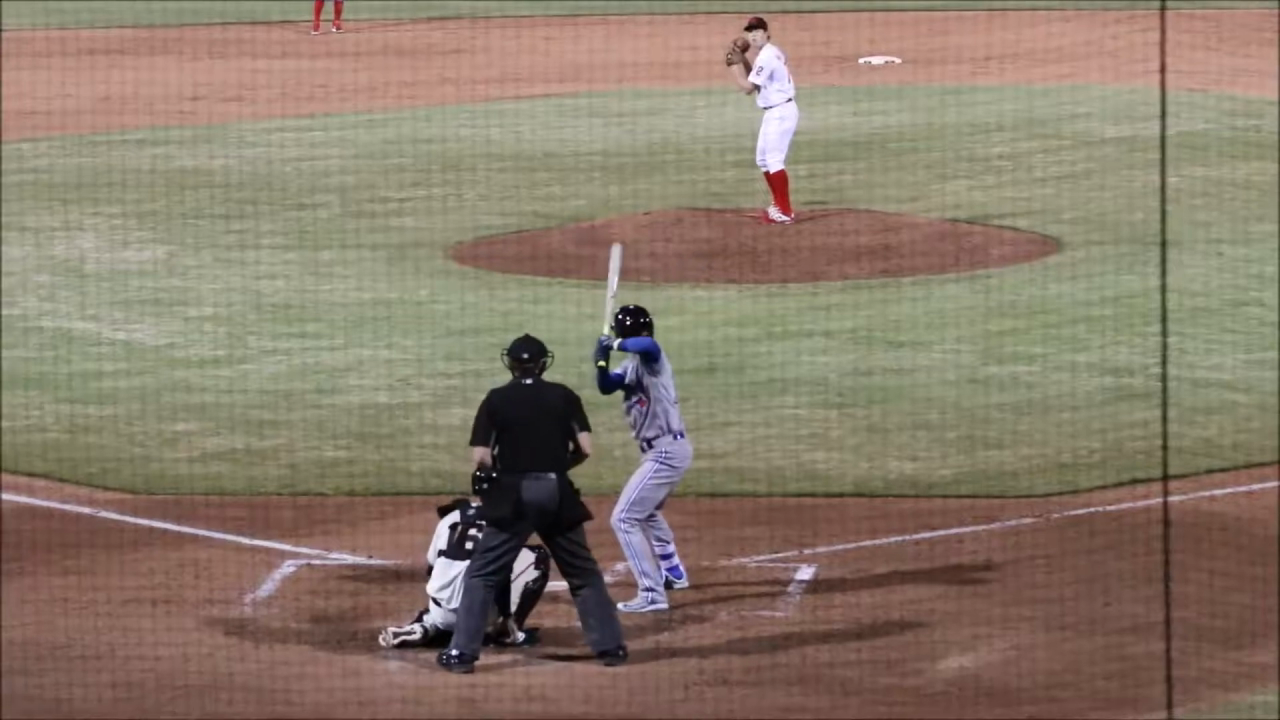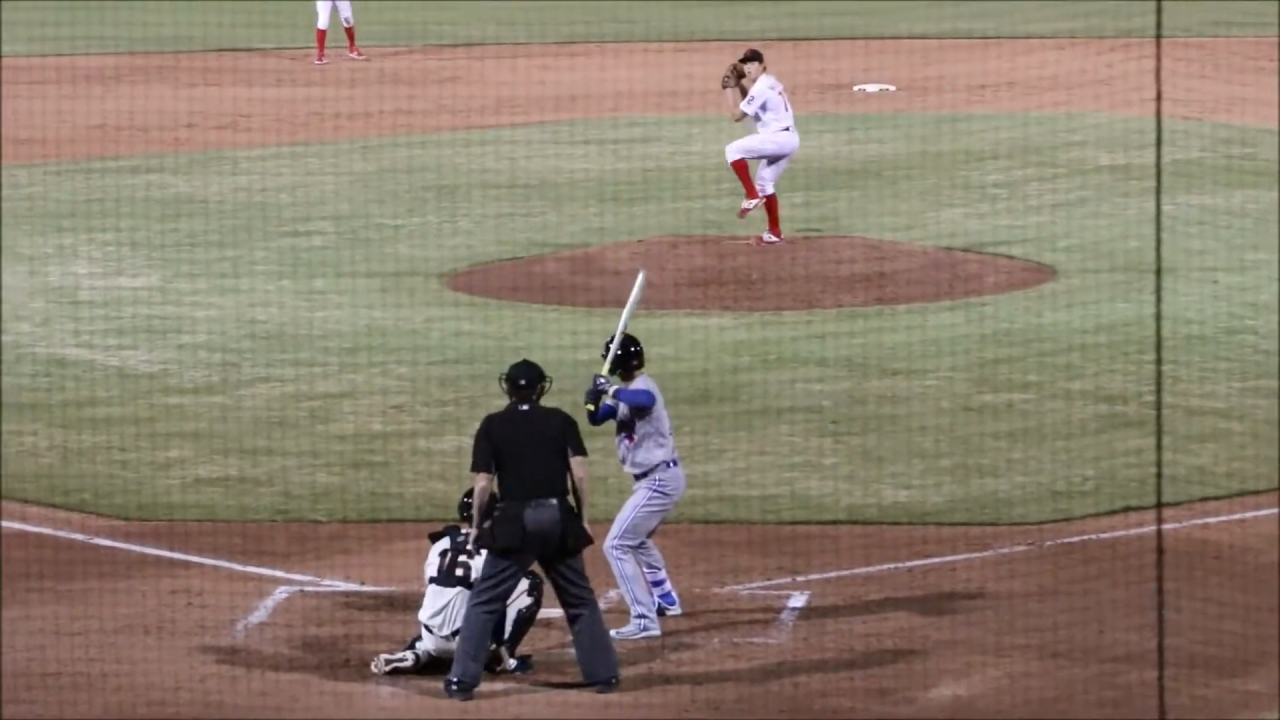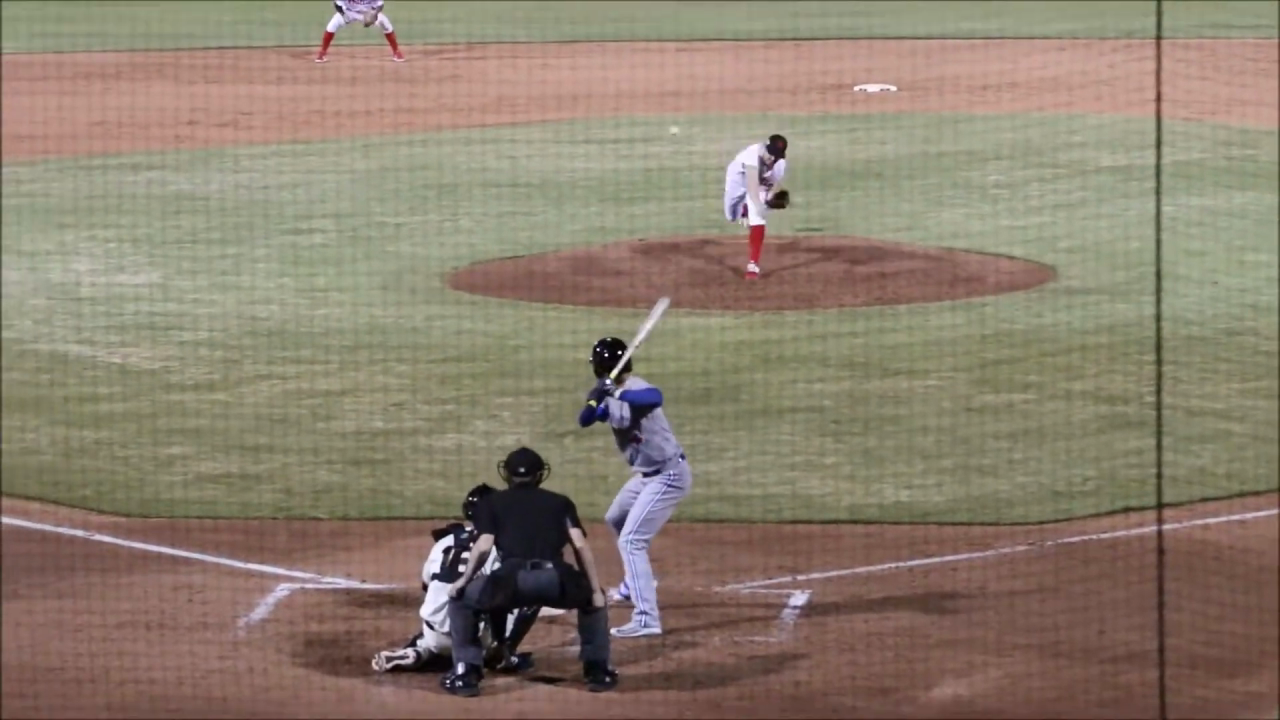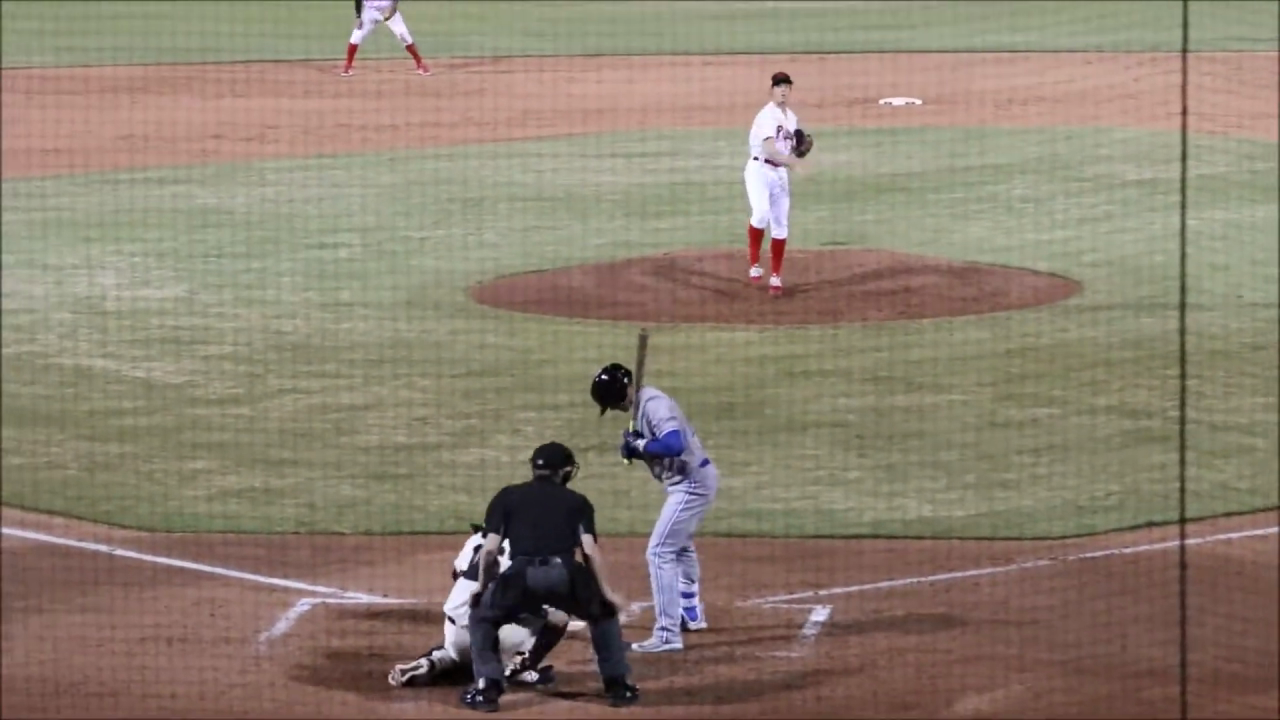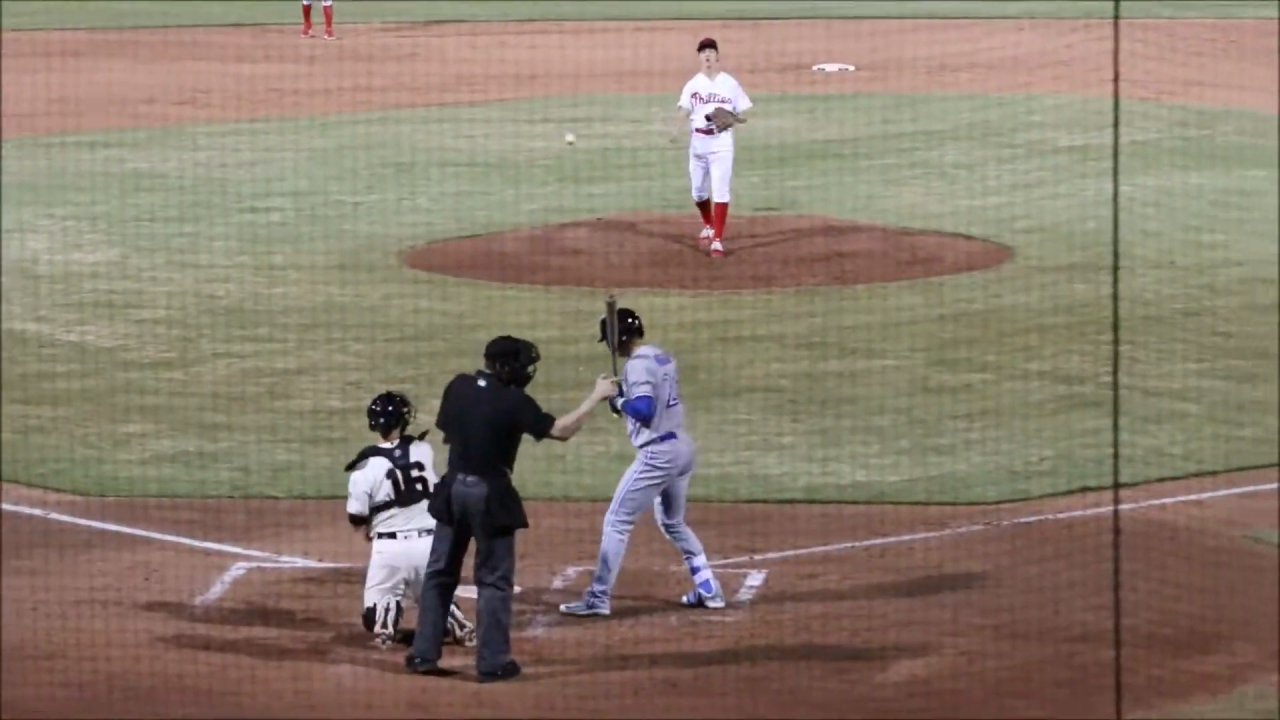
dt=1s
person 1, frame 1
left shoulder: (496, 399)
right shoulder: (564, 396)
left elbow: (480, 458)
right elbow: (585, 448)
left hip: (514, 494)
right hip: (557, 492)
left knee: (482, 574)
right knee: (584, 572)
left ankle: (462, 652)
right ankle: (610, 646)
person 1, frame 2
left shoulder: (492, 425)
right shoulder: (561, 420)
left elbow: (483, 484)
right elbow: (579, 475)
left wrist: (477, 527)
right wrist: (582, 518)
left hip: (514, 519)
right hip: (557, 517)
left knee: (484, 602)
right knee: (580, 600)
left ankle: (462, 679)
right ankle: (603, 675)
person 1, frame 3
left shoulder: (492, 502)
right shoulder: (560, 501)
left elbow: (483, 546)
right elbow: (580, 546)
left wrist: (464, 580)
right wrist: (596, 590)
left hip: (513, 579)
right hip: (556, 580)
left knee: (460, 600)
right knee: (592, 598)
left ankle: (466, 673)
right ankle: (599, 670)
person 1, frame 4
left shoulder: (508, 495)
right shoulder: (577, 502)
left elbow: (490, 546)
right elbow: (589, 549)
left wrist: (483, 583)
right wrist: (607, 592)
left hip: (522, 577)
right hip: (565, 575)
left knee: (482, 618)
right knee: (604, 612)
left ankle: (487, 688)
right ankle: (619, 686)
person 1, frame 5
left shoulder: (458, 386)
right shoulder: (514, 401)
right elbow: (561, 431)
right wrist: (597, 395)
left hip: (454, 489)
right hip: (491, 495)
left knee: (440, 573)
right knee: (494, 580)
left ankle: (424, 654)
right ankle: (493, 662)
person 2, frame 1
left shoulder: (649, 353)
right shoulder: (632, 362)
left elbow: (647, 344)
right elbow: (606, 387)
left wrist: (615, 344)
right wrist: (602, 361)
left hip: (666, 451)
right hip: (664, 449)
left knee: (624, 518)
right knee: (646, 512)
left ankle: (652, 593)
right ankle: (672, 573)
person 2, frame 2
left shoulder: (643, 386)
right shoulder: (625, 391)
left elbow: (643, 401)
right elbow: (596, 419)
left wrist: (610, 388)
right wrist: (593, 400)
left hip: (659, 480)
right hip: (659, 478)
left knee: (616, 545)
right knee: (636, 539)
left ankle: (644, 620)
right ankle: (665, 599)
person 2, frame 3
left shoulder: (635, 388)
right shoulder: (609, 390)
left elbow: (656, 399)
right elbow: (585, 420)
left wrist: (618, 392)
right wrist: (594, 399)
left hip: (668, 474)
right hip: (646, 474)
left knee: (632, 540)
right knee: (615, 520)
left ankle: (646, 619)
right ankle: (638, 581)
person 2, frame 4
left shoulder: (654, 404)
right shoulder: (649, 401)
left elbow: (673, 445)
right elbow: (660, 445)
left wrist: (639, 444)
right wrist: (634, 446)
left hip: (692, 483)
right hip: (700, 478)
left knee: (660, 553)
right knee: (681, 547)
left ankle: (667, 633)
right ankle: (691, 613)
person 2, frame 5
left shoulder: (637, 364)
right shoulder: (664, 357)
left elbow: (643, 410)
left wrist: (618, 401)
right wrist: (626, 401)
left hip: (658, 453)
right hip: (682, 447)
left knee: (617, 521)
right knee: (673, 522)
left ankle: (597, 599)
right ankle: (708, 590)
person 3, frame 1
left shoulder: (449, 518)
left elbow: (431, 570)
right wrist: (507, 618)
left hip: (440, 612)
right knee: (537, 557)
left ankle: (425, 626)
right ankle: (508, 630)
person 3, frame 2
left shoulder: (439, 545)
right wrist: (501, 647)
left hip: (433, 640)
right knee: (530, 585)
left ankle: (416, 654)
right ankle: (501, 656)
person 3, frame 3
left shoulder: (443, 541)
left elbow: (426, 585)
right wrist: (503, 646)
left hip: (435, 635)
left ankle: (414, 652)
right ankle: (503, 655)
person 3, frame 4
left shoulder: (477, 538)
left hip: (455, 627)
left knee: (461, 656)
right knee: (556, 618)
left ankle: (427, 665)
right ankle: (520, 669)
person 3, frame 5
left shoulder: (365, 467)
right shoulder: (423, 449)
left elbow: (357, 522)
left hip: (388, 548)
right hip: (427, 544)
left knee: (373, 618)
left ankle: (387, 613)
right ankle: (445, 615)
person 4, frame 1
left shoulder: (766, 56)
right shoulder: (769, 53)
left elbow: (747, 88)
right elbow: (755, 79)
left wrist: (733, 65)
right wrist: (741, 60)
left hip: (780, 112)
right hip: (774, 112)
left knee: (774, 160)
right knee: (763, 159)
left ankle: (785, 212)
right ankle: (779, 205)
person 4, frame 2
left shoulder: (760, 87)
right shoulder: (770, 82)
left elbow: (737, 116)
right elbow: (750, 104)
left wrist: (729, 90)
right wrist: (739, 85)
left hip: (779, 138)
right hip: (788, 140)
left knee: (733, 150)
right knee: (765, 182)
left ankle: (751, 196)
right ankle: (774, 233)
person 4, frame 3
left shoulder: (781, 164)
right shoulder: (754, 152)
left elbow: (775, 185)
right elbow: (752, 178)
left wrist: (771, 196)
right wrist: (757, 204)
left hip: (760, 184)
right hip: (737, 180)
left knee: (757, 218)
right knee: (731, 216)
left ankle: (753, 264)
right ankle: (745, 207)
person 4, frame 4
left shoulder: (791, 117)
right shoulder: (766, 116)
right elbow: (771, 151)
right wrist: (796, 164)
left hip: (779, 174)
right hip: (759, 170)
left knee: (780, 226)
right knee: (761, 212)
left ankle: (776, 276)
right ankle: (754, 265)
person 4, frame 5
left shoulder: (730, 83)
right shoulder: (692, 85)
left elbow: (745, 113)
right elbow: (684, 116)
left wrist: (734, 117)
right wrist: (677, 130)
left hip: (722, 142)
right hip: (698, 142)
left knee: (720, 190)
right knee: (699, 191)
left ankle: (718, 240)
right ankle: (709, 227)
